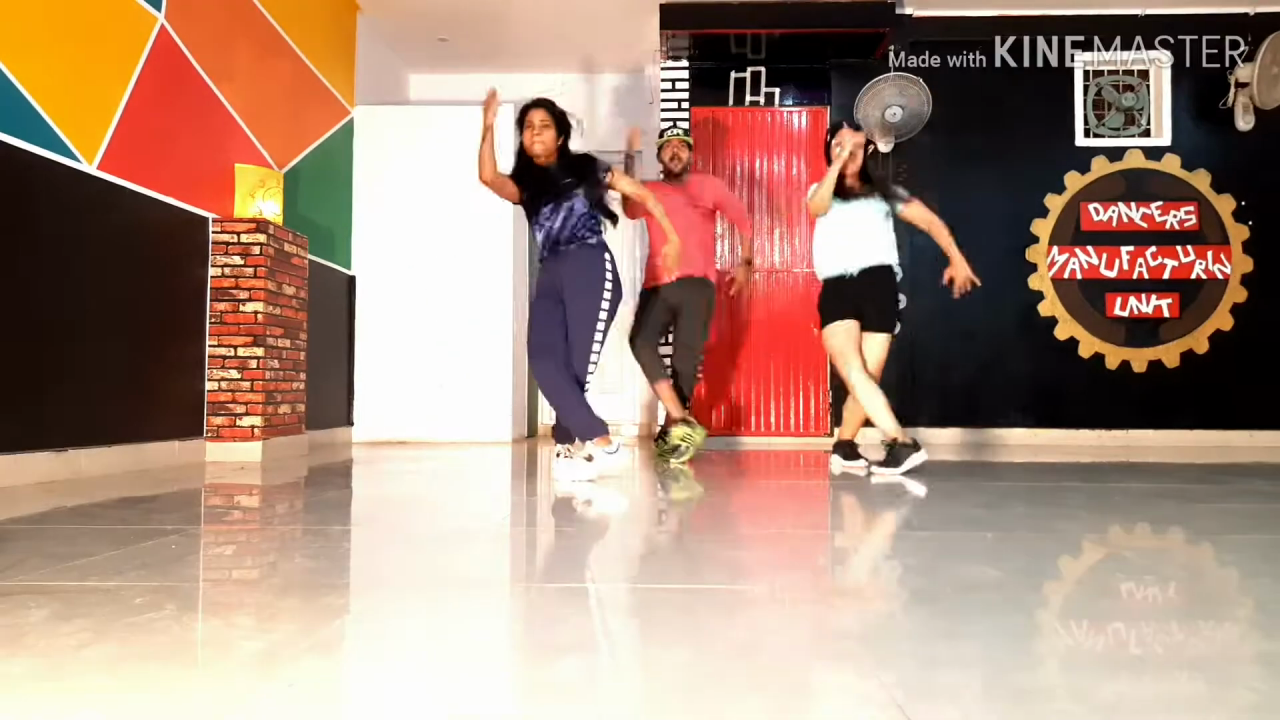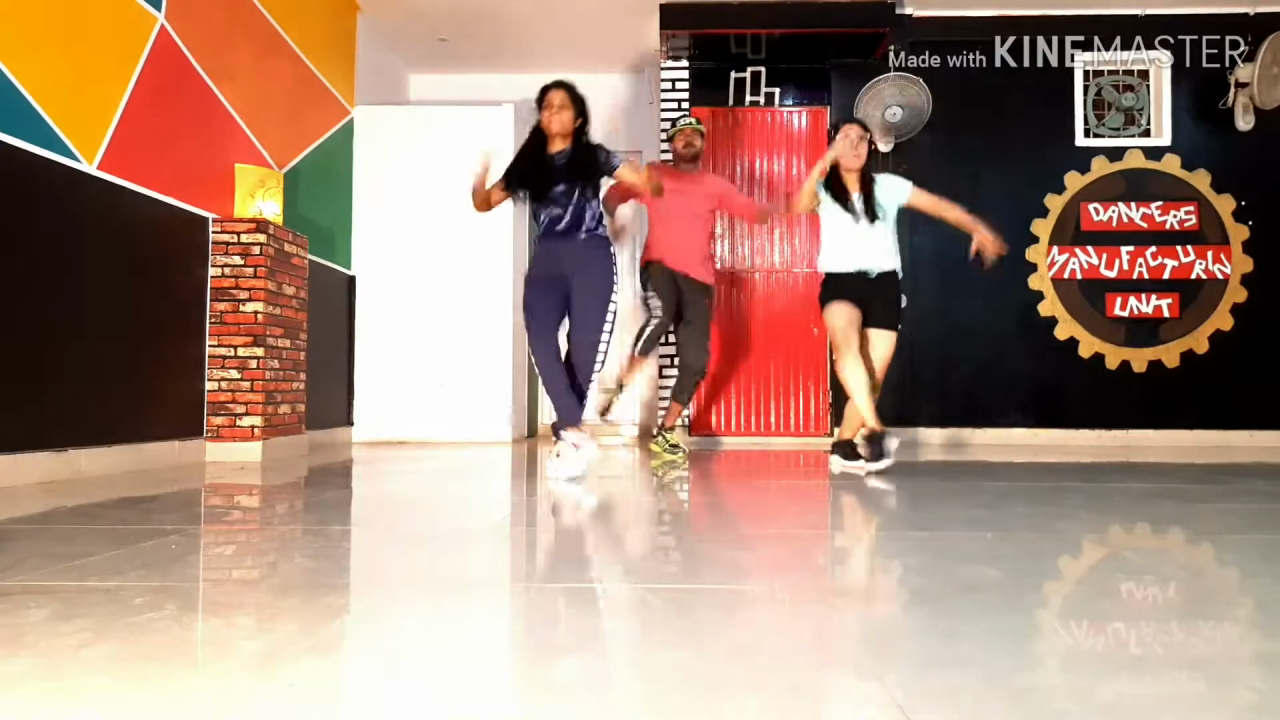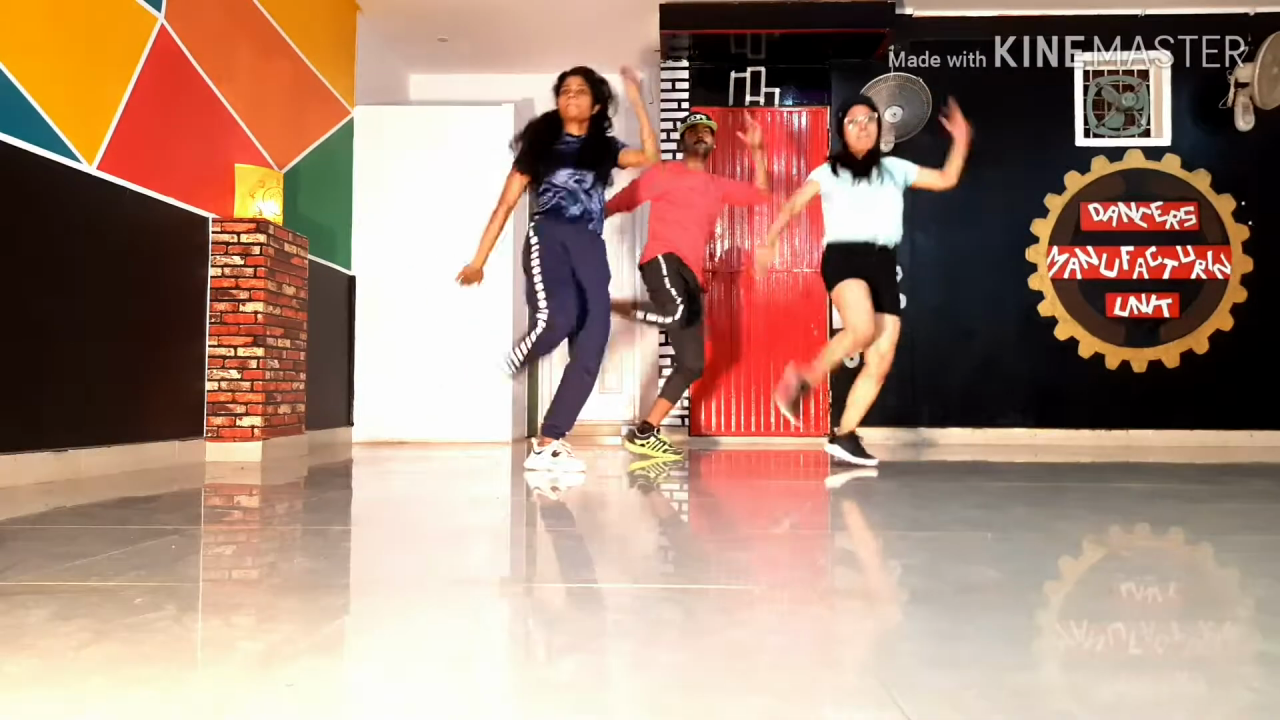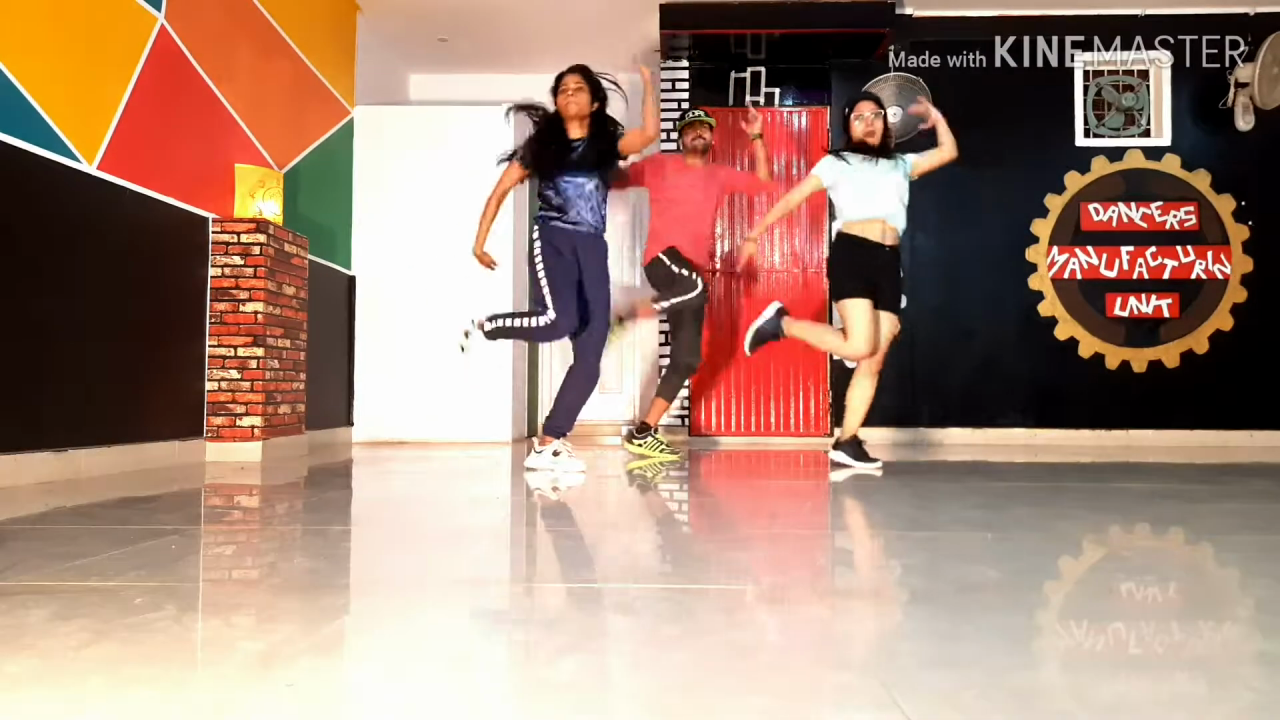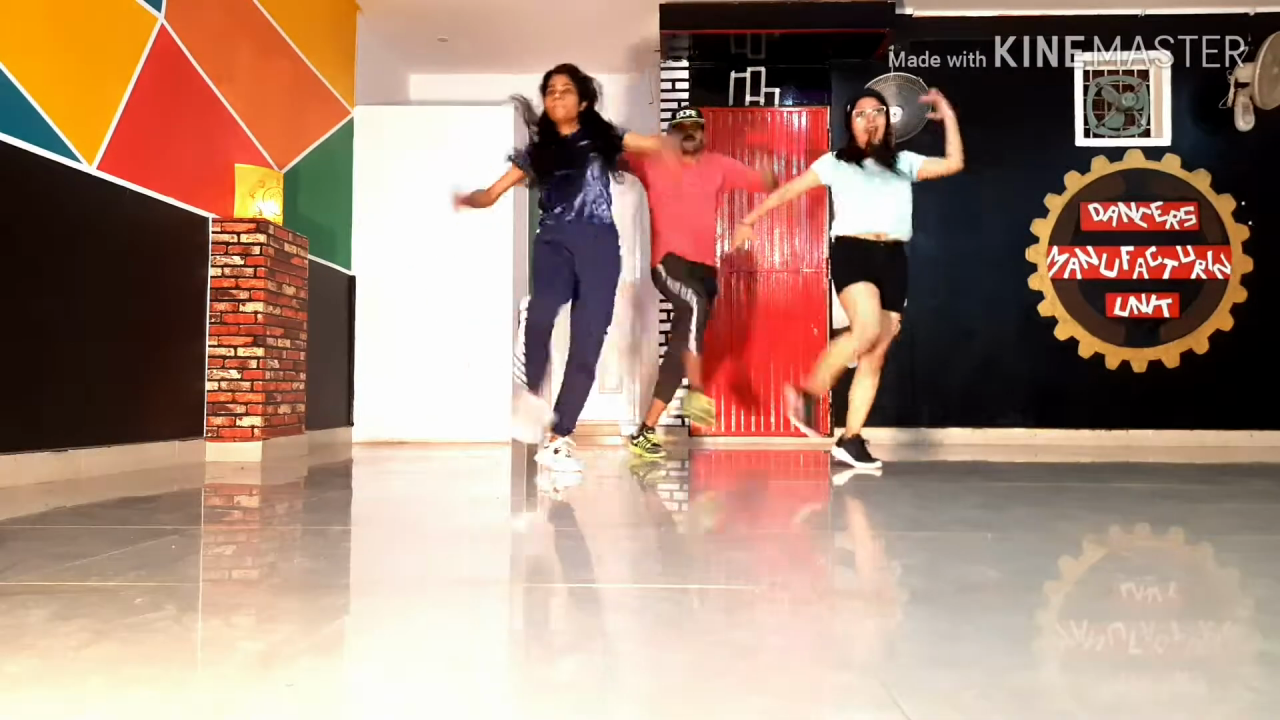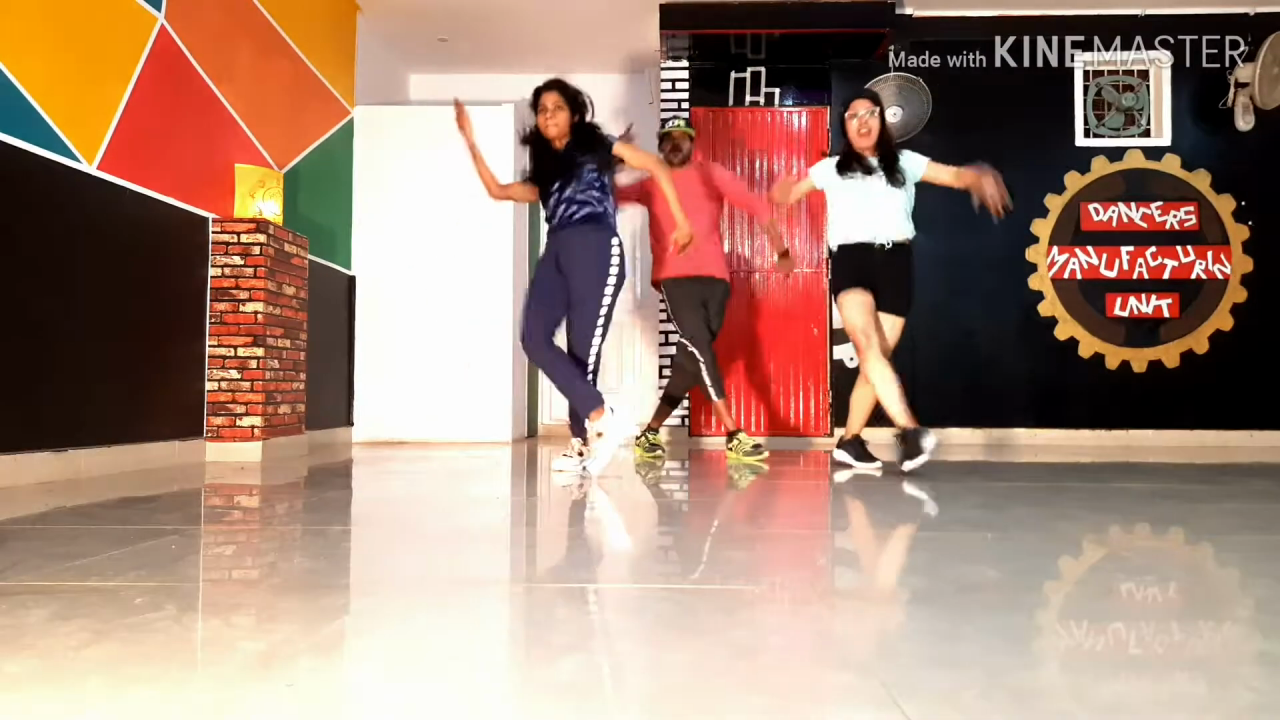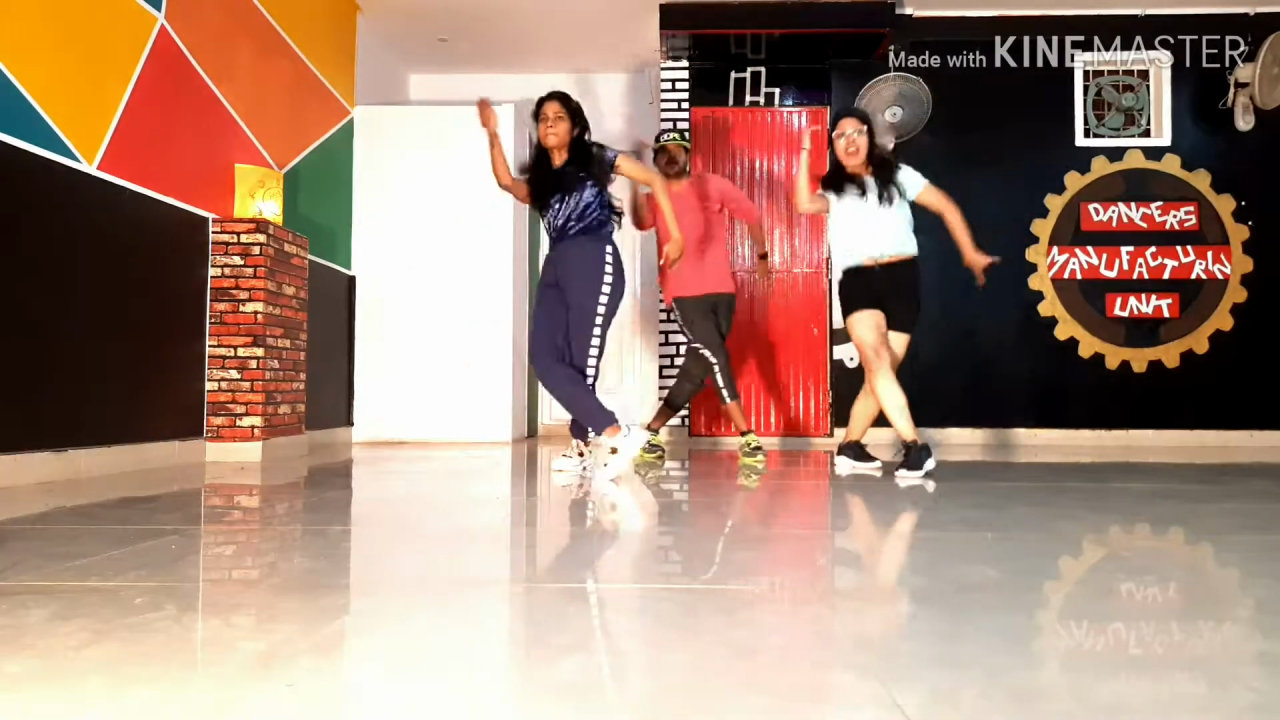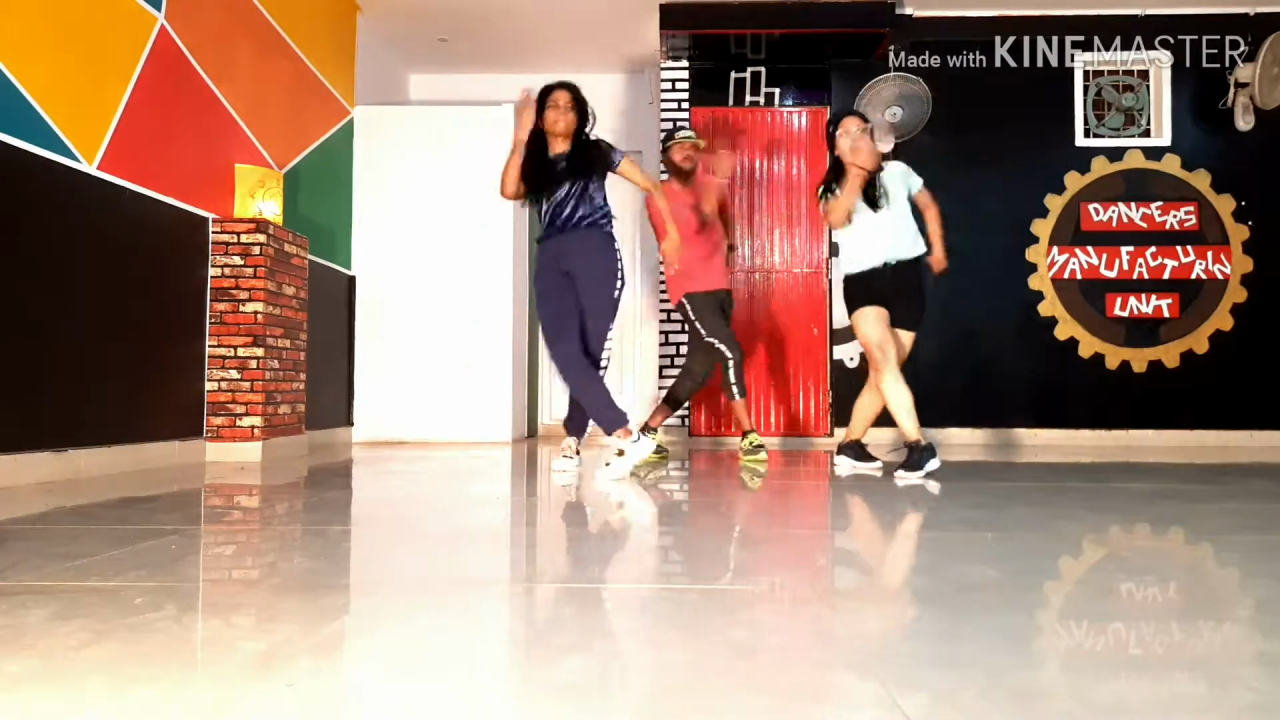
dt=0.1s
person 1, frame 1
left shoulder: (585, 167)
right shoulder: (525, 184)
left elbow: (641, 191)
right elbow: (488, 178)
left wrist: (670, 232)
right wrist: (488, 128)
left hip: (591, 268)
right hip: (550, 276)
left knee: (578, 362)
right knee: (546, 368)
left ankle: (569, 444)
right ankle: (600, 442)
person 1, frame 2
left shoulder: (591, 157)
right shoulder: (525, 167)
left elbow: (641, 181)
right elbow: (484, 203)
left wrist: (651, 182)
right wrist: (479, 189)
left hip: (591, 259)
right hip: (545, 262)
left knee: (584, 353)
right knee: (542, 343)
left ankle: (566, 438)
right ankle: (572, 432)
person 1, frame 3
left shoulder: (606, 146)
right shoulder: (537, 143)
left elbow: (647, 156)
right elbow: (507, 202)
left wrist: (637, 101)
right wrist: (479, 257)
left hip: (590, 248)
right hip: (548, 240)
left knee: (590, 352)
right knee: (557, 318)
left ankle: (548, 444)
right ankle: (513, 364)
person 1, frame 4
left shoulder: (608, 142)
right shoulder: (541, 145)
left elbow: (648, 135)
right elbow: (499, 191)
left wrist: (649, 90)
right wrist: (480, 240)
left hip: (592, 251)
right hip: (551, 242)
left knee: (591, 357)
right knee: (558, 318)
left ankle: (550, 443)
right ankle: (485, 328)
person 1, frame 5
left shoulder: (603, 137)
right shoulder: (537, 152)
left elbow: (653, 147)
right elbow: (494, 192)
left wrist: (664, 148)
right wrist: (471, 199)
left hip: (598, 243)
right hip: (552, 241)
left knee: (587, 347)
right knee: (541, 311)
left ankle: (559, 442)
right ankle: (530, 395)
person 1, frame 6
left shoulder: (597, 145)
right shoulder: (543, 170)
left elbow: (654, 166)
right elbow: (498, 190)
left wrist: (679, 218)
right wrist: (471, 142)
left hip: (598, 249)
right hip: (557, 254)
left knee: (585, 348)
right knee: (534, 338)
left ankle: (579, 441)
right ankle: (599, 420)
person 1, frame 7
left shoulder: (594, 158)
right shoulder: (539, 180)
left elbow: (653, 179)
right elbow: (507, 183)
left wrist: (673, 232)
right wrist: (492, 134)
left hip: (594, 261)
right hip: (555, 269)
left knee: (581, 361)
right knee: (544, 360)
left ankle: (586, 444)
right ankle: (616, 436)
person 1, frame 8
left shoulder: (598, 153)
right shoulder: (533, 167)
left elbow: (650, 186)
right elbow: (509, 190)
left wrist: (670, 235)
right wrist: (519, 137)
left hip: (596, 252)
right hip: (552, 259)
left knee: (591, 353)
right knee: (565, 351)
left ankle: (572, 439)
right ankle: (625, 436)
person 2, frame 1
left shoulder: (882, 191)
right shoulder: (824, 192)
left elbow: (929, 220)
right elbow: (812, 208)
left wrist: (957, 257)
right wrist: (835, 168)
left hip: (877, 286)
right hip: (836, 290)
left knee: (866, 375)
right knee: (851, 366)
left ankle: (844, 443)
right ankle: (898, 443)
person 2, frame 2
left shoulder: (888, 186)
right shoulder: (825, 189)
left elbow: (940, 206)
right elbow: (799, 206)
left wrist: (978, 229)
right wrist: (824, 163)
left hip: (881, 285)
right hip: (839, 284)
left knee: (872, 377)
right knee: (846, 345)
left ankle: (845, 444)
right ankle: (872, 431)
person 2, frame 3
left shoulder: (893, 168)
right shoulder: (830, 171)
left elbow: (947, 178)
right elbow: (795, 205)
left wrist: (960, 139)
right wrist: (769, 239)
left hip: (884, 263)
right hip: (843, 258)
left knee: (881, 363)
right knee: (862, 326)
left ankle: (843, 434)
right ankle: (803, 379)
person 2, frame 4
left shoulder: (898, 164)
right shoulder: (835, 163)
left elbow: (949, 151)
right elbow: (791, 199)
left wrist: (934, 114)
right wrist: (754, 235)
left hip: (888, 263)
right hip: (851, 255)
left knee: (874, 361)
right knee: (859, 348)
left ankle: (847, 441)
right ankle: (781, 323)
person 2, frame 5
left shoulder: (902, 162)
right shoulder: (839, 162)
left elbow: (954, 163)
right elbow: (788, 190)
left wrist: (947, 115)
right wrist: (751, 220)
left hip: (891, 261)
right hip: (851, 256)
left knee: (875, 358)
right knee: (868, 330)
left ankle: (850, 440)
right ankle: (810, 393)
person 2, frame 6
left shoulder: (904, 163)
right shoulder: (832, 168)
left elbow: (953, 175)
right elbow: (790, 194)
left wrist: (981, 179)
right wrist: (781, 192)
left hip: (894, 261)
right hip: (852, 263)
left knee: (877, 352)
right knee: (870, 347)
left ankle: (850, 440)
right ankle: (909, 431)
person 2, frame 7
left shoulder: (899, 174)
right shoulder: (832, 189)
left elbow: (945, 207)
right elbow: (805, 206)
left wrist: (970, 251)
right wrist: (803, 154)
left hip: (902, 279)
right hip: (858, 282)
left knee: (881, 369)
right knee: (877, 363)
left ankle: (850, 446)
right ankle: (914, 444)
person 2, frame 8
left shoulder: (896, 172)
right shoulder: (833, 190)
left elbow: (928, 203)
right elbow: (837, 219)
left wrist: (937, 248)
right wrist: (857, 172)
left hip: (905, 278)
right hip: (863, 282)
left knee: (886, 368)
right knee: (884, 360)
left ankle: (850, 444)
right ankle: (917, 445)
person 3, frame 1
left shoulder: (709, 185)
right shoulder: (651, 191)
left elbow: (742, 219)
right elbow: (630, 207)
left wrist: (745, 262)
right wrist: (629, 158)
left hip: (697, 284)
right hip: (657, 286)
left knee: (687, 360)
right knee: (642, 342)
left ankle: (669, 433)
right ankle: (683, 420)
person 3, frame 2
left shoulder: (715, 185)
right shoulder: (655, 175)
left elbow: (752, 211)
right elbow: (615, 196)
left wrist: (764, 210)
left hip: (697, 280)
right hip: (659, 267)
left knee: (696, 364)
right knee: (660, 315)
left ankle: (666, 432)
right ankle: (619, 385)
person 3, frame 3
left shoulder: (718, 186)
right shoulder: (663, 172)
left elbow: (760, 193)
right elbow: (622, 201)
left wrist: (755, 148)
left hip: (692, 279)
right hip: (662, 261)
left knee: (692, 364)
right knee: (674, 312)
left ankle: (644, 432)
right ankle: (614, 310)
person 3, frame 4
left shoulder: (720, 176)
right shoulder: (659, 165)
left elbow: (763, 181)
right elbow: (617, 179)
left wrist: (757, 137)
left hip: (696, 271)
right hip: (666, 257)
left knee: (687, 361)
right knee: (695, 289)
left ankle: (643, 432)
right ankle: (633, 313)
person 3, frame 5
left shoulder: (717, 164)
right shoulder: (653, 163)
left elbow: (760, 183)
left wrist: (772, 181)
left hip: (704, 267)
right hip: (668, 259)
left knee: (679, 352)
right knee: (694, 305)
left ankle: (645, 431)
right ankle: (698, 391)
person 3, frame 6
left shoulder: (713, 174)
right shoulder: (651, 186)
left elbow: (756, 204)
right elbow: (617, 196)
left wrist: (780, 249)
left hip: (714, 279)
right hip: (674, 279)
left knee: (690, 362)
right knee: (699, 352)
left ankle: (650, 432)
right ankle: (734, 435)
person 3, frame 7
left shoulder: (715, 185)
right shoulder: (654, 199)
left elbow: (751, 215)
right elbow: (641, 223)
left wrist: (762, 253)
right wrist: (637, 188)
left hip: (722, 294)
right hip: (684, 295)
left knee: (696, 370)
right knee: (714, 359)
left ankle: (649, 432)
right ankle: (746, 436)
person 3, frame 8
left shoulder: (710, 183)
right shoulder: (660, 198)
right elbow: (699, 225)
left wrist: (729, 247)
right wrist: (716, 186)
left hip: (720, 290)
right hip: (690, 293)
left knee: (698, 368)
right knee: (729, 352)
left ankle: (648, 431)
right ankle: (748, 435)
